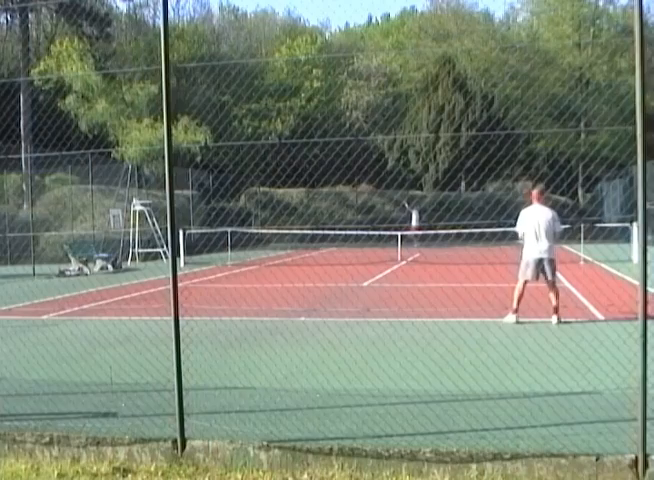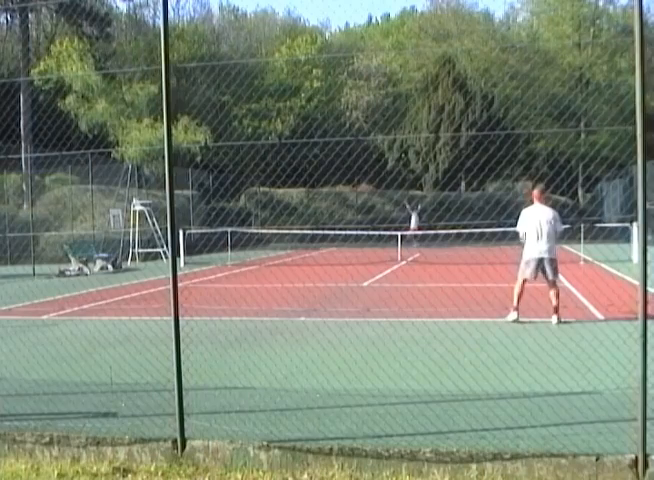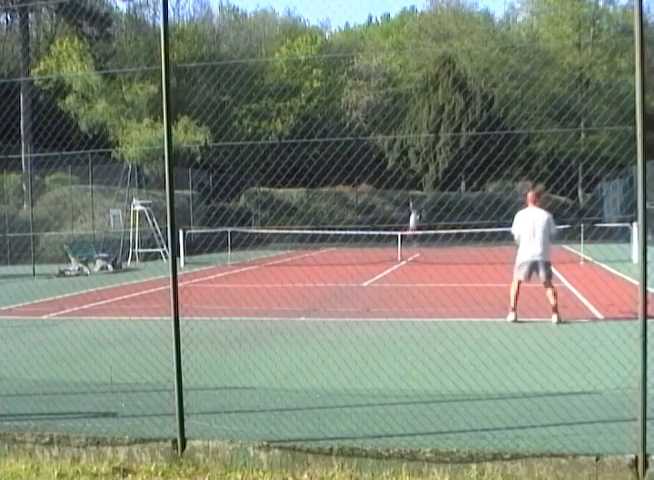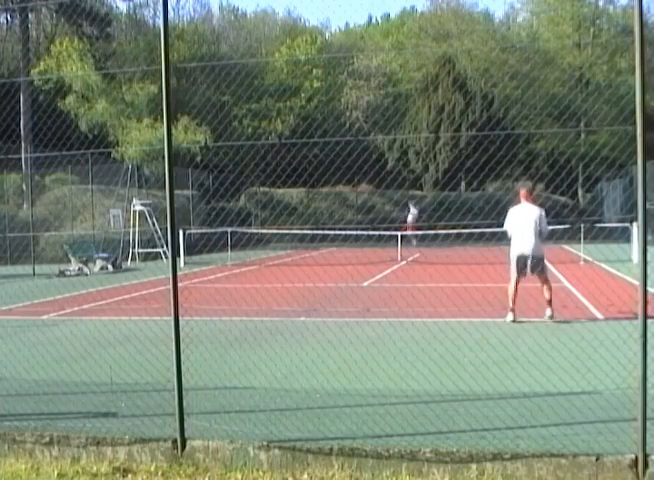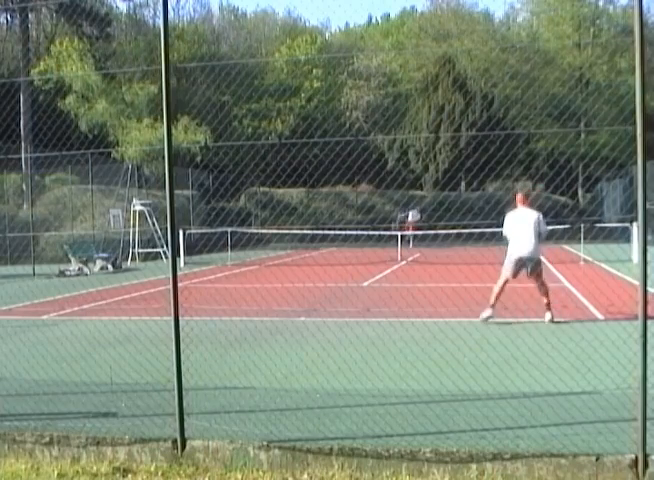
dt=0.2s
person 1, frame 1
left shoulder: (525, 213)
right shoulder: (551, 213)
left elbow: (521, 234)
right elbow: (556, 234)
left hip: (531, 253)
right hip: (548, 253)
left knee: (522, 282)
right knee: (551, 283)
left ankle: (514, 313)
right ankle: (555, 314)
person 1, frame 2
left shoulder: (526, 212)
right shoulder: (552, 213)
left elbow: (522, 234)
right elbow: (558, 233)
left hip: (531, 252)
right hip: (548, 253)
left knee: (521, 280)
right knee: (552, 283)
left ankle: (515, 311)
right ankle: (555, 314)
person 1, frame 3
left shoulder: (520, 215)
right shoulder: (546, 215)
left elbow: (517, 236)
right elbow: (552, 235)
left hip: (525, 254)
right hip: (543, 255)
left knee: (516, 281)
right knee: (548, 284)
left ankle: (513, 312)
right ankle: (555, 313)
person 1, frame 4
left shoulder: (512, 211)
right shoulder: (539, 211)
left elbow: (509, 232)
right elbow: (544, 232)
left hip: (518, 249)
right hip: (535, 250)
left knee: (514, 280)
right knee: (544, 279)
left ankle: (511, 312)
right ankle: (549, 308)
person 1, frame 5
left shoulder: (510, 215)
right shoulder: (537, 215)
left elbow: (507, 235)
right elbow: (543, 235)
left hip: (515, 252)
right hip: (532, 253)
left knee: (502, 281)
right knee: (540, 281)
left ankle: (490, 309)
right ankle: (548, 311)
